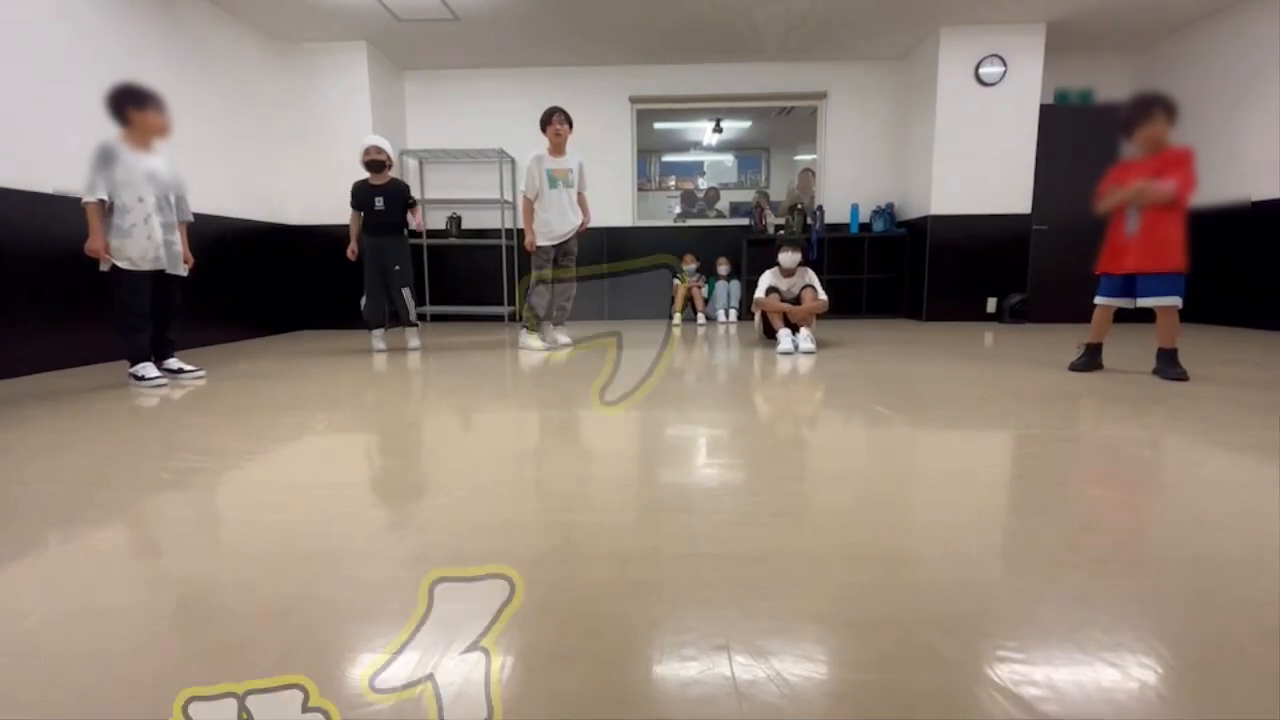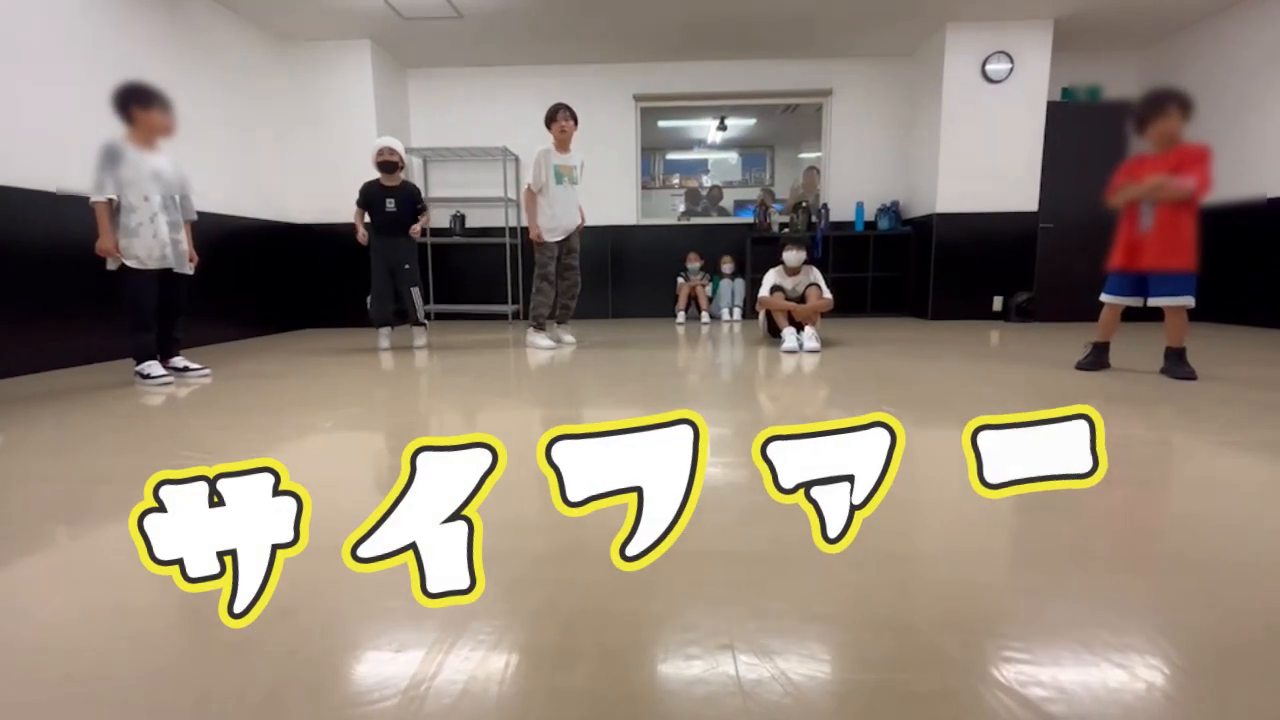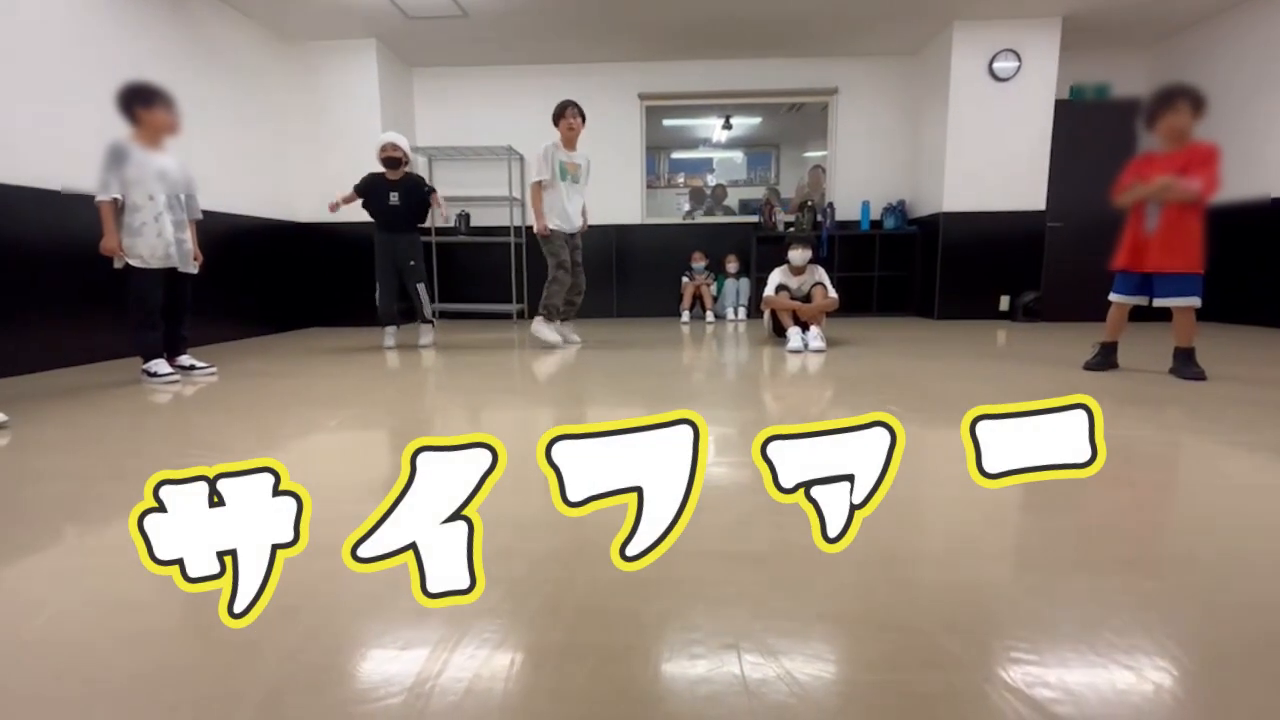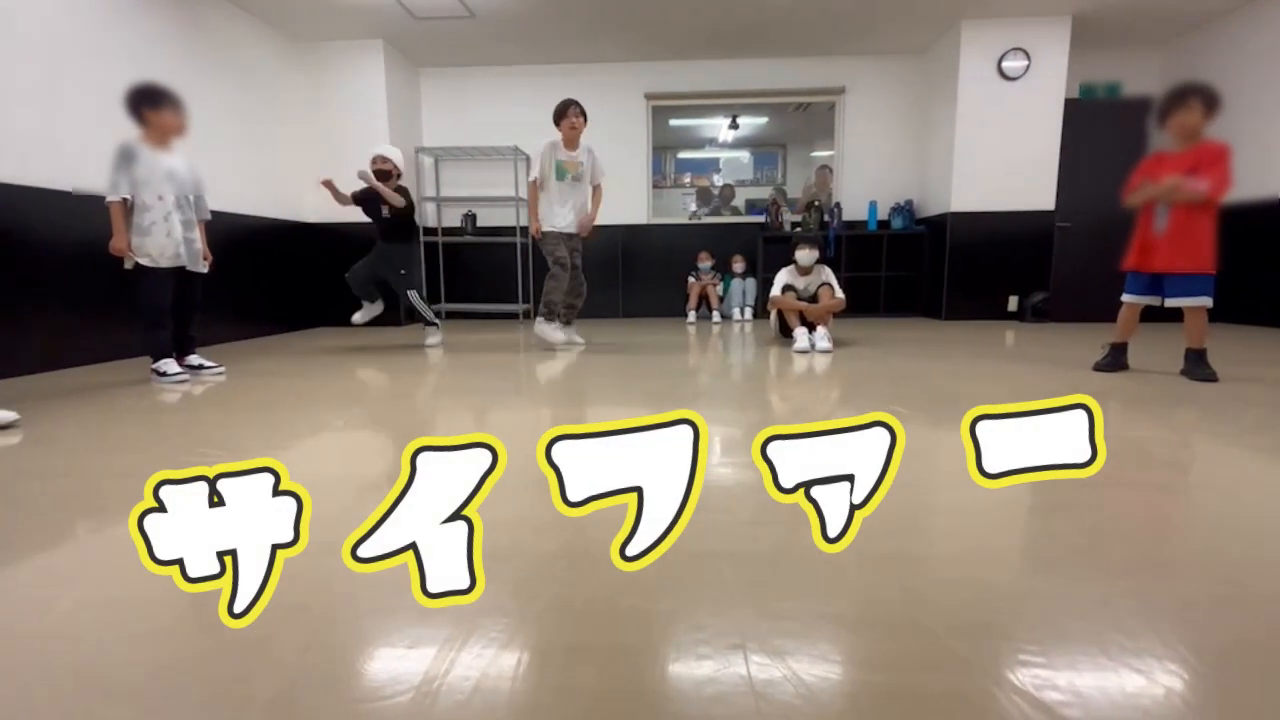
dt=0.4s
person 1, frame 1
left shoulder: (164, 164)
right shoulder: (111, 151)
left elbow: (179, 209)
right elbow: (95, 194)
left wrist: (184, 246)
right wrist: (96, 235)
left hip: (166, 252)
right hip: (128, 250)
left knee: (166, 308)
right knee: (135, 308)
left ankle: (165, 357)
right ankle: (140, 363)
person 1, frame 2
left shoulder: (168, 163)
right shoulder: (116, 151)
left elbow: (183, 208)
right elbow: (103, 195)
left wrist: (188, 245)
right wrist: (106, 235)
left hip: (172, 251)
right hip: (136, 250)
left knee: (172, 306)
right knee: (142, 307)
left ankle: (170, 356)
right ankle: (145, 361)
person 1, frame 3
left shoulder: (174, 163)
right shoulder: (122, 150)
left elbow: (189, 208)
right elbow: (108, 195)
left wrist: (193, 244)
right wrist: (110, 234)
left hip: (177, 250)
right hip: (141, 249)
left knee: (178, 304)
right knee: (147, 305)
left ankle: (178, 354)
right ankle: (152, 359)
person 1, frame 4
left shoulder: (182, 163)
right shoulder: (131, 151)
left elbow: (197, 208)
right elbow: (118, 195)
left wrist: (203, 244)
right wrist: (119, 234)
left hip: (186, 250)
right hip: (151, 249)
left knee: (188, 304)
right knee: (157, 305)
left ankle: (186, 353)
right ankle: (161, 358)
person 2, frame 1
left shoulder: (1180, 157)
right shoulder: (1121, 169)
left elbow: (1169, 192)
right elbow: (1102, 204)
left wrist: (1127, 195)
right wrist: (1136, 190)
left hip: (1161, 252)
right hip: (1120, 251)
left knee: (1166, 306)
right knee: (1104, 304)
left ankle: (1167, 358)
right ankle: (1092, 353)
person 2, frame 2
left shoulder: (1195, 155)
right shoulder: (1133, 164)
left elbow: (1186, 189)
right elbow: (1115, 198)
left wrist: (1139, 191)
right wrist: (1150, 185)
left hip: (1172, 250)
right hip: (1130, 248)
left knee: (1175, 305)
right knee: (1113, 302)
left ankle: (1175, 358)
right ankle: (1098, 352)
person 2, frame 3
left shoulder: (1204, 154)
right shoulder: (1141, 162)
left elbow: (1193, 191)
right elbow: (1121, 198)
left wrist: (1145, 191)
right wrist: (1157, 186)
left hip: (1179, 250)
right hip: (1137, 248)
left knee: (1183, 305)
right knee: (1120, 301)
left ankle: (1184, 358)
right ankle: (1107, 352)
person 2, frame 4
left shoulder: (1215, 153)
right shoulder: (1153, 161)
left elbow: (1203, 191)
right elbow: (1131, 198)
left wrist: (1155, 191)
right wrist: (1165, 186)
left hip: (1190, 250)
right hip: (1148, 247)
left knee: (1195, 305)
right knee: (1131, 301)
left ankle: (1196, 359)
right ankle: (1116, 353)
person 3, frame 1
left shoulder: (576, 162)
right shoulder: (537, 161)
right elbow: (528, 199)
left wrist: (586, 213)
right wrist: (528, 232)
left hip: (569, 233)
right hip: (543, 235)
left knee: (567, 282)
right knee: (541, 282)
left ankle: (557, 327)
right ankle: (529, 331)
person 3, frame 2
left shoulder: (577, 159)
right shoulder: (543, 155)
right elbow: (530, 192)
left wrist: (580, 214)
right wrist: (533, 225)
left hip: (571, 230)
right hip: (547, 231)
left knee: (571, 279)
right knee: (545, 279)
left ankle: (561, 326)
right ankle: (536, 330)
person 3, frame 3
left shoulder: (584, 158)
right shoulder: (549, 150)
right elbow: (536, 185)
left wrist: (584, 216)
right wrist: (539, 218)
left hip: (573, 227)
right hip: (551, 225)
left knee: (577, 278)
right knee: (562, 268)
left ankle: (564, 322)
right ankle: (544, 319)
person 3, frame 4
left shoulder: (589, 153)
right shoulder: (550, 149)
left elbow: (597, 187)
right elbow: (534, 185)
left wrist: (591, 215)
right wrist: (533, 219)
left hip: (573, 227)
right hip: (549, 225)
left knee: (577, 280)
right knee: (561, 267)
left ankle: (566, 324)
right ankle: (546, 319)
person 4, frame 1
left shoulder: (400, 187)
right shoulder: (359, 188)
left elbow: (414, 209)
right elbow: (356, 214)
left wrist: (418, 220)
right wrist: (353, 241)
left hip: (396, 243)
right hip: (372, 244)
left knee: (402, 288)
right knee: (373, 291)
left ankle: (411, 331)
right ankle: (377, 333)
person 4, frame 2
left shoulder: (410, 189)
right shoulder: (369, 189)
left elbow: (423, 215)
right elbow: (360, 212)
left wrist: (419, 225)
right wrist: (360, 229)
left hip: (405, 244)
right hip: (380, 246)
left knee: (411, 288)
right knee: (380, 291)
left ankle: (419, 330)
right ankle: (384, 331)
person 4, frame 3
left shoulder: (415, 181)
right shoulder: (372, 181)
left elbow: (434, 197)
right elbow: (354, 194)
left wrist: (441, 208)
right wrist: (339, 202)
left hip: (409, 239)
right hip: (384, 240)
left knee: (417, 285)
right knee: (385, 288)
left ankle: (426, 327)
right ankle: (390, 330)
person 4, frame 4
left shoulder: (402, 192)
right shoulder: (368, 193)
left elbow: (398, 202)
right elbow: (345, 201)
left wrist: (375, 184)
right wrist: (332, 188)
left hip: (406, 249)
right hip: (383, 247)
left knee: (411, 292)
right knee: (355, 276)
left ankle: (433, 328)
right ankle: (372, 304)
